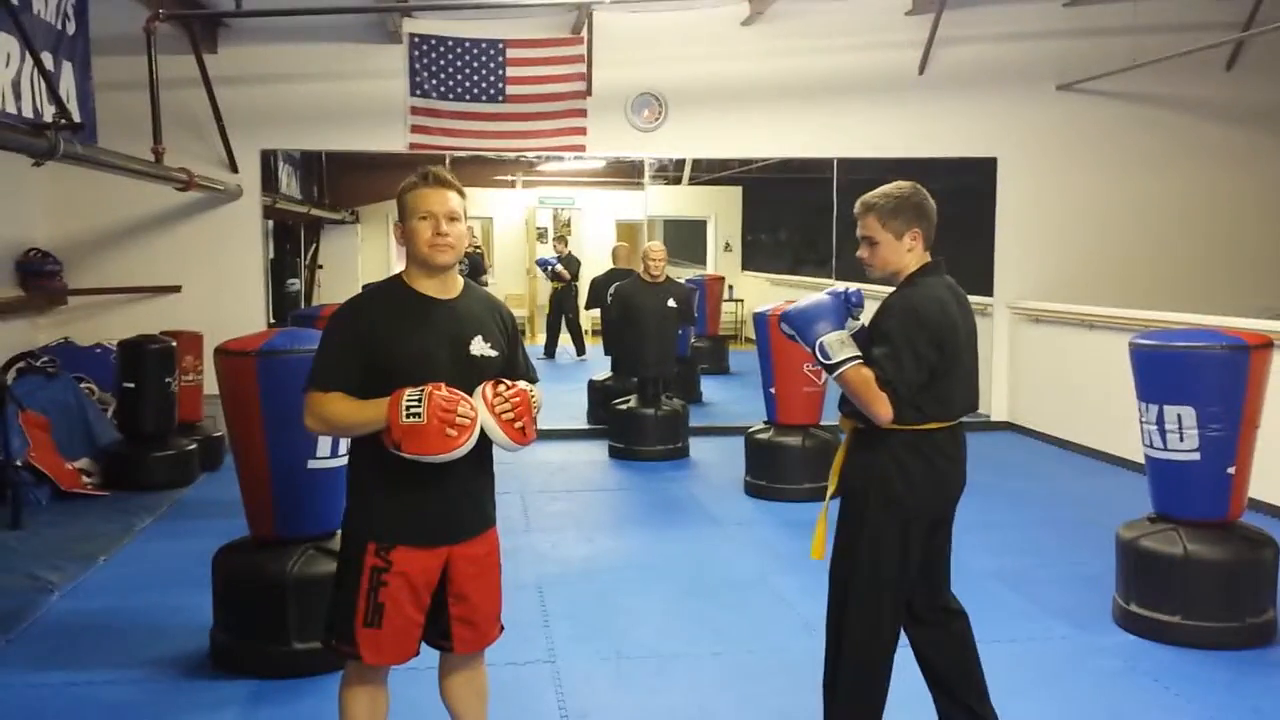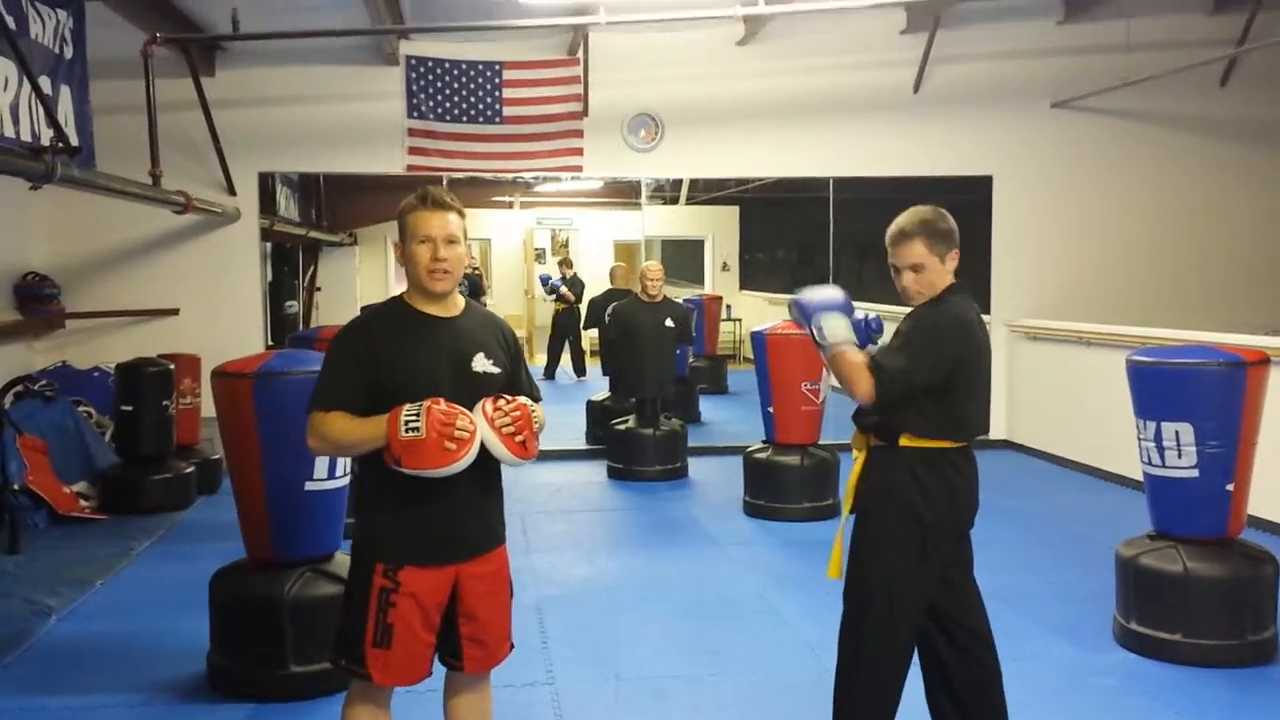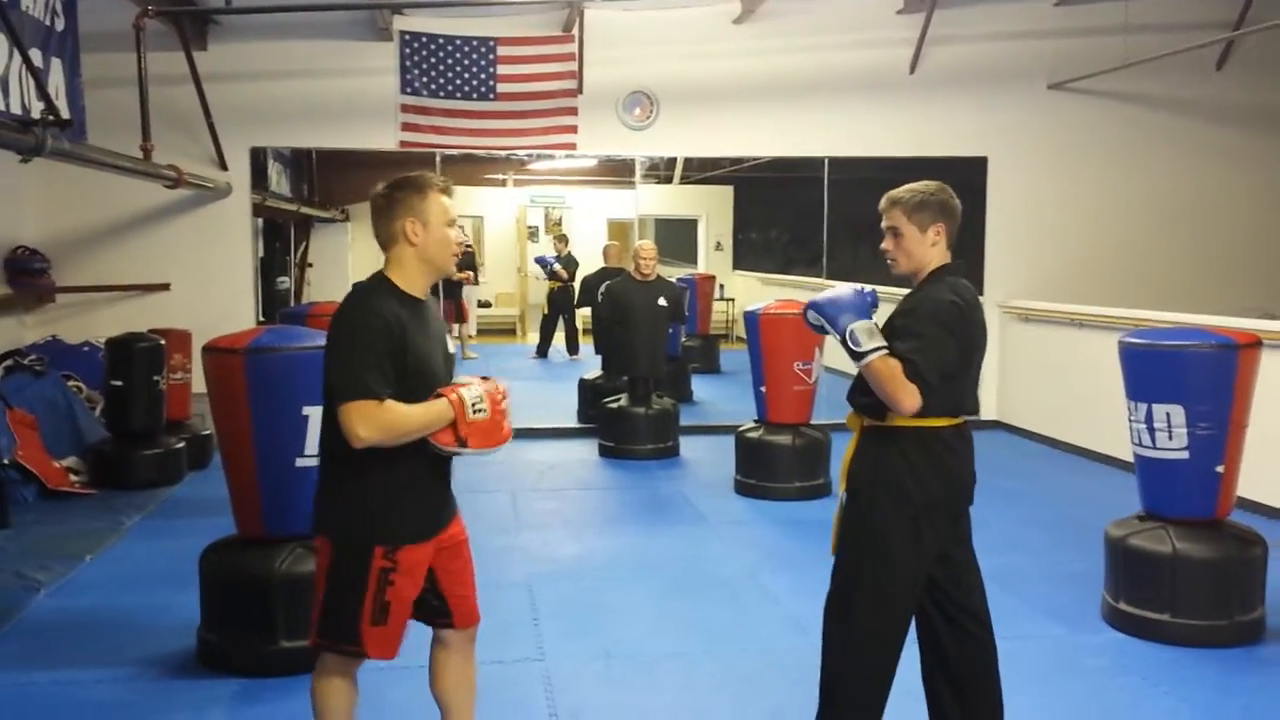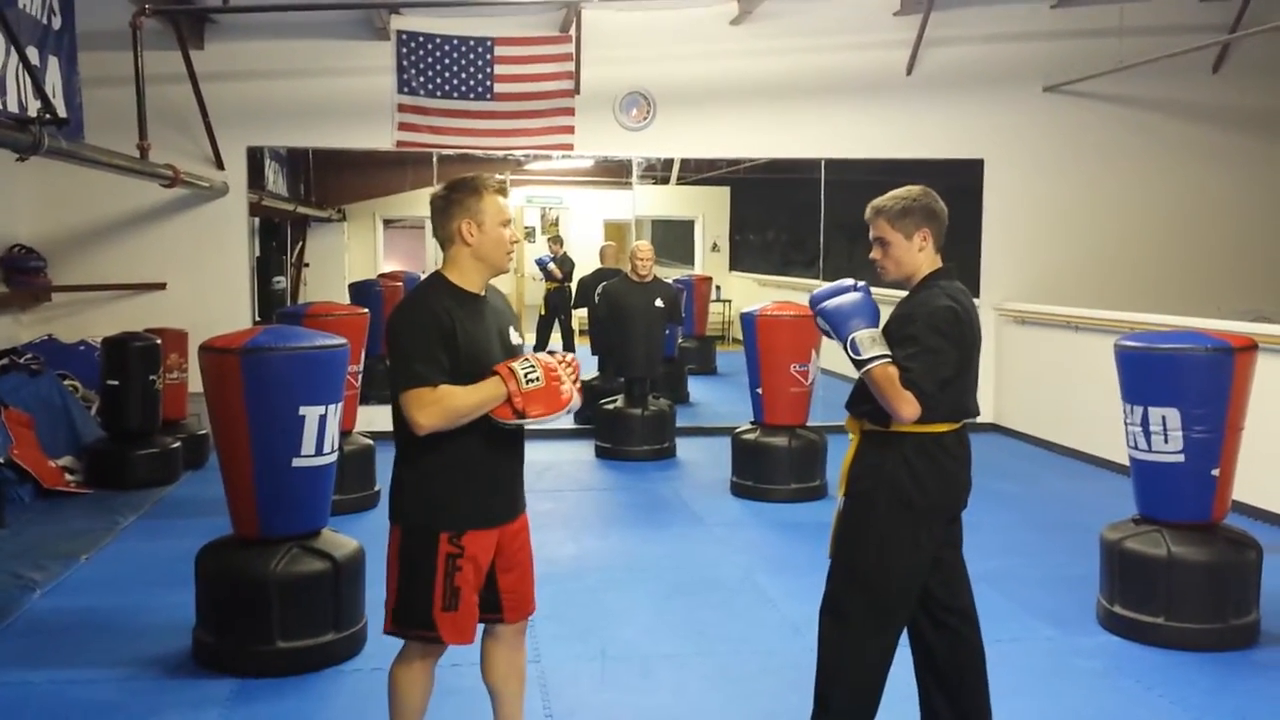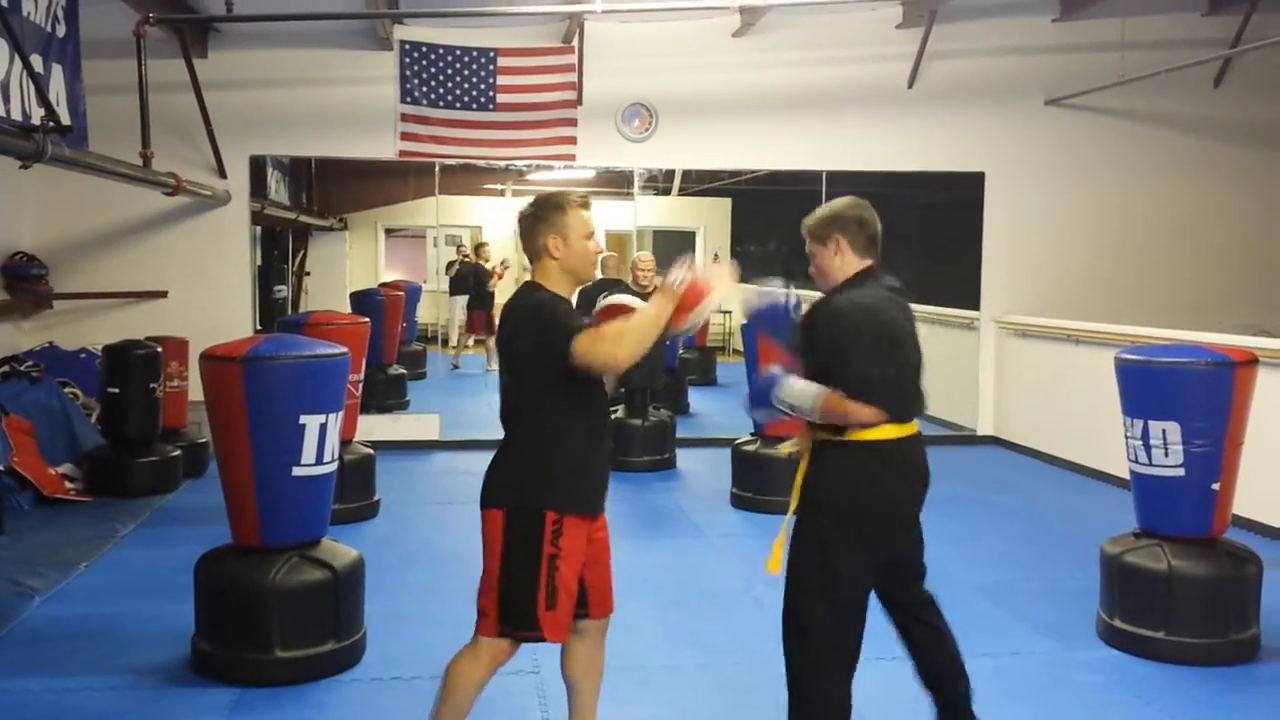
dt=1s
person 1, frame 1
left shoulder: (492, 312)
right shoulder: (363, 314)
left elbow: (525, 392)
right elbow: (318, 412)
left wrist: (523, 404)
right wrist: (394, 408)
left hip: (472, 519)
right hip: (389, 525)
left knee: (467, 647)
right knee: (370, 659)
person 1, frame 2
left shoulder: (495, 332)
right shoulder: (366, 334)
left elbow: (531, 411)
right elbow: (321, 433)
left wrist: (527, 421)
right wrist: (395, 424)
left hip: (481, 540)
right hip: (397, 547)
left knee: (473, 667)
person 1, frame 3
left shoulder: (426, 306)
right shoulder: (367, 314)
right elbow: (365, 426)
left wrist: (474, 397)
right wrist: (456, 408)
left hip: (434, 513)
right hip: (370, 523)
left knee: (458, 629)
right knee: (346, 652)
person 1, frame 4
left shoulder: (497, 303)
right shoulder: (423, 311)
right elbow: (425, 413)
left wrist: (550, 380)
right wrist: (511, 381)
left hip: (503, 505)
right hip: (440, 514)
left knee: (509, 625)
right knee: (425, 643)
person 1, frame 5
left shoulder: (553, 309)
right shoulder: (533, 312)
left elbow: (596, 360)
right elbow: (612, 351)
right wrist: (663, 302)
left hip: (574, 499)
right hip: (534, 502)
left knee: (591, 621)
right knee: (500, 635)
person 2, frame 1
left shoulder: (912, 307)
right shoulder: (943, 294)
left elbow: (881, 405)
left wrist: (829, 339)
right wrist: (849, 328)
left hip: (895, 473)
right hip: (929, 465)
left knee: (862, 612)
right knee: (929, 601)
person 2, frame 2
left shoulder: (941, 324)
right shoulder: (949, 318)
left elbow: (865, 387)
right elbow: (901, 386)
left wrist: (829, 323)
right wrist: (860, 345)
left hip: (912, 487)
right hip: (934, 480)
left knee: (875, 627)
right knee: (952, 619)
person 2, frame 3
left shoulder: (937, 304)
right shoulder: (950, 295)
left elbow: (906, 397)
left wrist: (857, 329)
right wrist: (856, 322)
left hip: (907, 468)
right hip: (935, 463)
left knee: (864, 611)
right knee: (952, 603)
person 2, frame 4
left shoulder: (934, 309)
right shoulder: (944, 298)
left elbow: (904, 404)
right elbow: (909, 380)
left wrist: (860, 336)
right wrist: (857, 324)
left hip: (904, 475)
right hip: (930, 470)
left knee: (858, 612)
right knee: (942, 606)
person 2, frame 5
left shoulder: (851, 311)
right shoulder: (887, 296)
left elbow: (865, 410)
left wrist: (792, 391)
left hip: (853, 475)
right hip: (899, 466)
left knee: (819, 619)
right knee: (910, 598)
